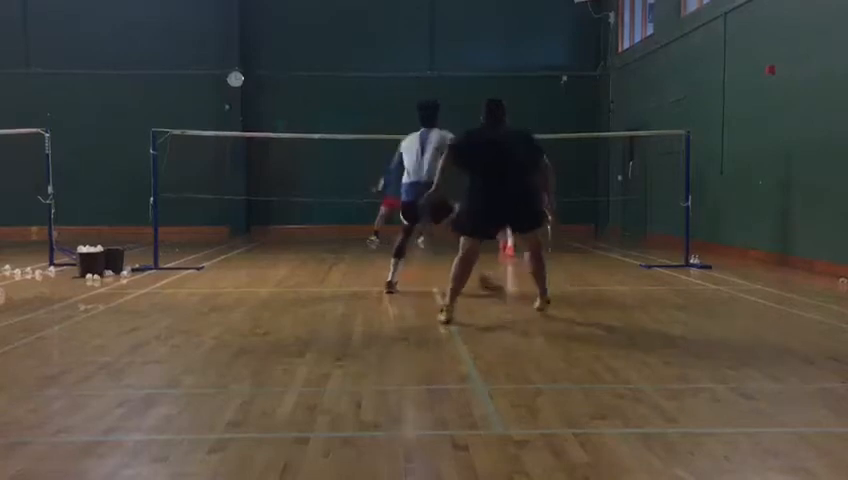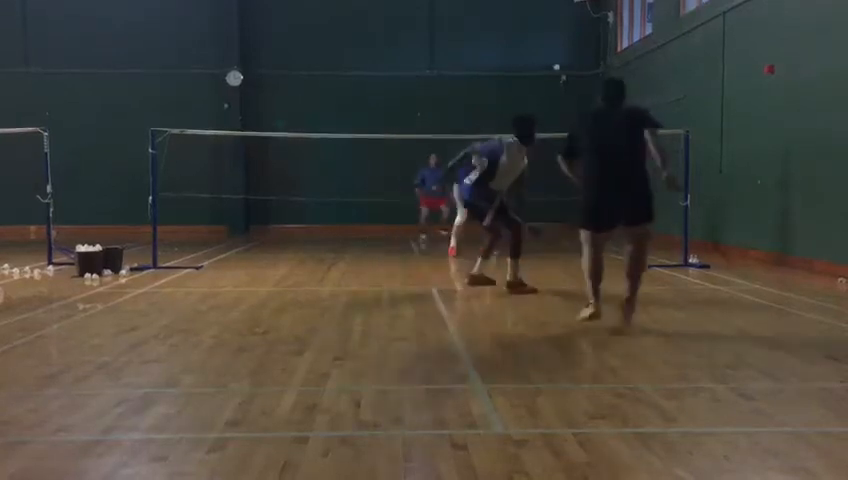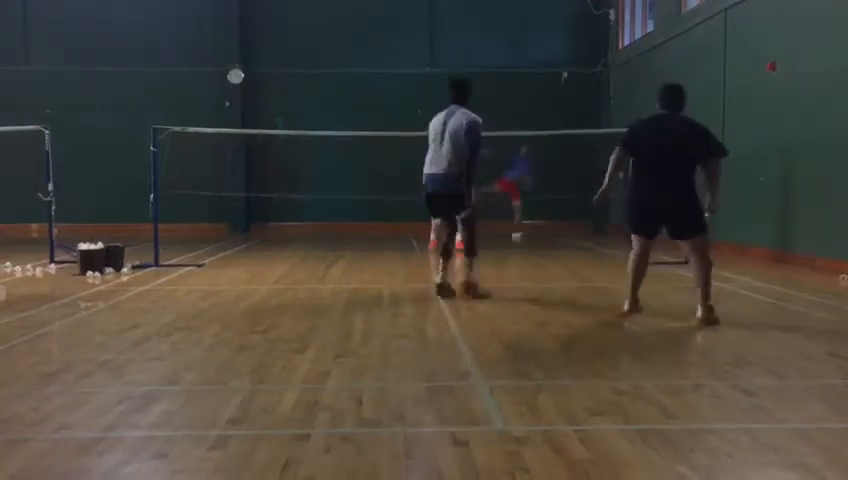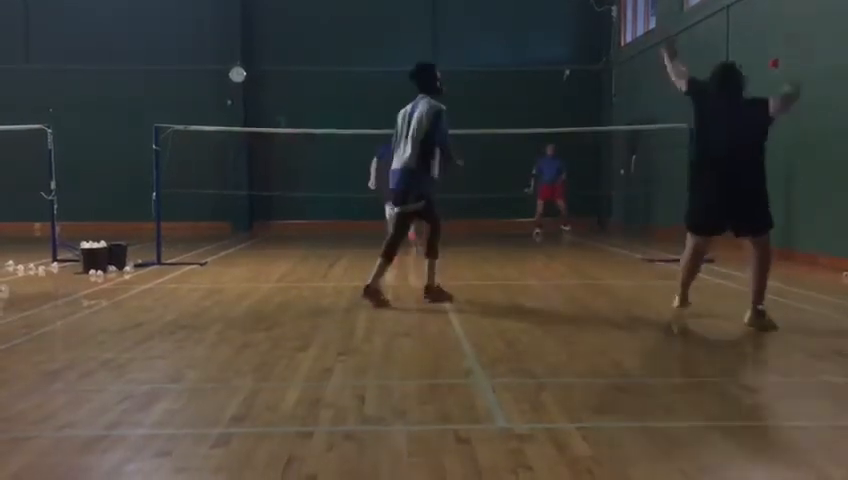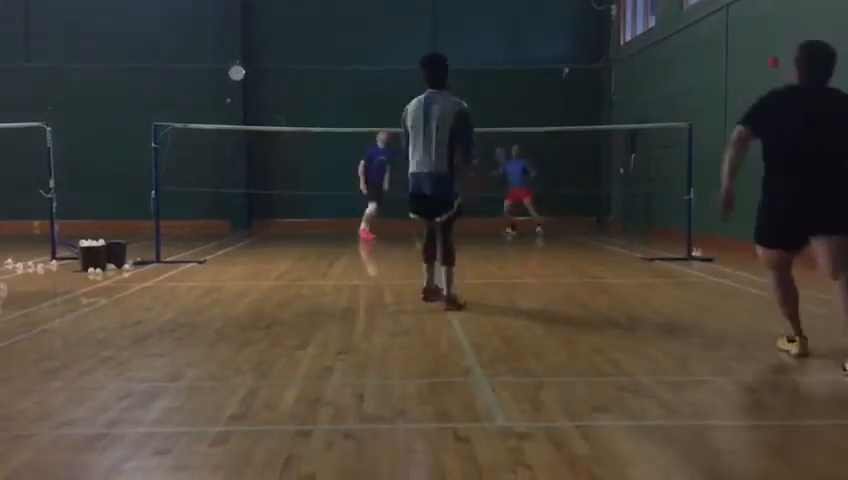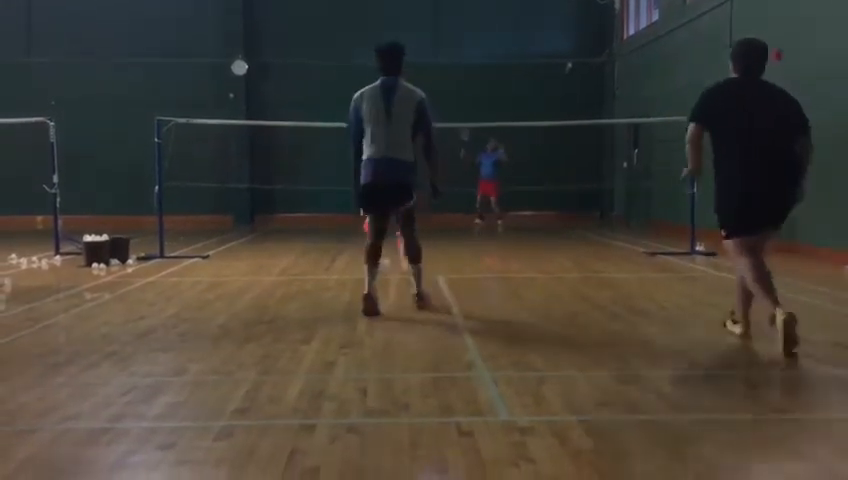
dt=0.7s
person 1, frame 1
left shoulder: (471, 138)
right shoulder: (522, 137)
left elbow: (448, 158)
right elbow: (543, 165)
left wrist: (436, 188)
right wrist: (547, 193)
left hip: (484, 200)
right hip: (522, 199)
left knee: (467, 255)
right knee: (535, 248)
left ankle: (448, 308)
right ankle: (543, 298)
person 1, frame 2
left shoulder: (587, 123)
right shoulder: (636, 115)
left elbow: (564, 158)
right elbow: (651, 135)
left wrist: (581, 180)
right wrist: (664, 168)
left hip: (595, 189)
right hip: (633, 187)
left knee: (591, 245)
right knee: (638, 244)
left ankle: (593, 303)
right ankle: (630, 299)
person 1, frame 3
left shoulder: (642, 127)
right shoulder: (696, 130)
left elbow: (620, 154)
right elbow: (713, 163)
left wrist: (607, 185)
right wrist: (713, 196)
left hip: (643, 198)
right hip: (679, 199)
left knee: (641, 248)
right knee: (700, 251)
left ankle: (632, 300)
right ankle: (704, 307)
person 1, frame 4
left shoulder: (706, 99)
right shoulder: (754, 110)
left elbow: (680, 77)
right elbow: (780, 102)
left wrist: (669, 56)
right wrist: (791, 93)
left hip: (705, 192)
right hip: (745, 195)
left knee: (696, 247)
right knee: (761, 248)
left ankle: (681, 297)
right ankle: (756, 310)
person 1, frame 5
left shoulder: (771, 103)
left elbow: (737, 143)
left wrist: (726, 188)
left hip: (784, 199)
left knee: (776, 265)
left ankle: (797, 337)
person 1, frame 6
left shoulder: (716, 95)
right shoulder: (783, 98)
left elbow: (694, 135)
right elbow: (804, 144)
left wrist: (694, 165)
right wrist: (795, 180)
left hip: (738, 187)
right hip: (779, 186)
left knee: (744, 254)
right knee: (751, 249)
left ankle: (779, 312)
right ankle: (740, 319)
person 2, frame 1
left shoulder: (407, 141)
right shoulder: (446, 137)
left elbow: (395, 166)
left hip: (410, 192)
right hip: (431, 191)
left knee: (406, 234)
left ankle: (391, 280)
person 2, frame 2
left shoulder: (523, 156)
right shoulder: (505, 146)
left elbow: (516, 188)
right elbow: (470, 151)
right wrist: (451, 168)
left hip: (488, 196)
right hip: (476, 193)
left knee: (496, 232)
right knee: (515, 227)
left ankle: (476, 274)
right ankle: (514, 280)
person 2, frame 3
left shoulder: (436, 120)
right shoulder: (471, 120)
right elbow: (471, 158)
right wrist: (470, 189)
left hip: (431, 180)
right hip: (452, 181)
left knee: (448, 231)
right knee: (470, 228)
left ankle: (442, 281)
right ankle: (469, 281)
person 2, frame 4
left shoulder: (405, 111)
right shoulder: (435, 109)
right elbow: (443, 150)
left wrist: (394, 187)
right wrist: (457, 163)
left hip: (401, 175)
right hip: (414, 177)
left knee: (434, 225)
right knee: (399, 231)
left ankle: (431, 286)
right ankle: (373, 285)
person 2, frame 5
left shoulder: (411, 108)
right shoulder: (457, 108)
left elbow: (407, 146)
right elbow: (466, 149)
right wrist: (466, 166)
left hip: (417, 177)
right hip: (441, 178)
left knee: (431, 231)
right knee: (445, 233)
left ankle: (429, 286)
right ankle: (448, 293)
person 2, frame 6
left shoulder: (361, 97)
right shoulder: (416, 97)
left elbow: (355, 142)
right elbow: (427, 142)
left wrist: (357, 180)
right wrist: (433, 177)
left hip: (373, 171)
right hip: (403, 170)
left knee: (376, 234)
right knee: (408, 232)
left ankle: (369, 293)
right ankle: (419, 290)
